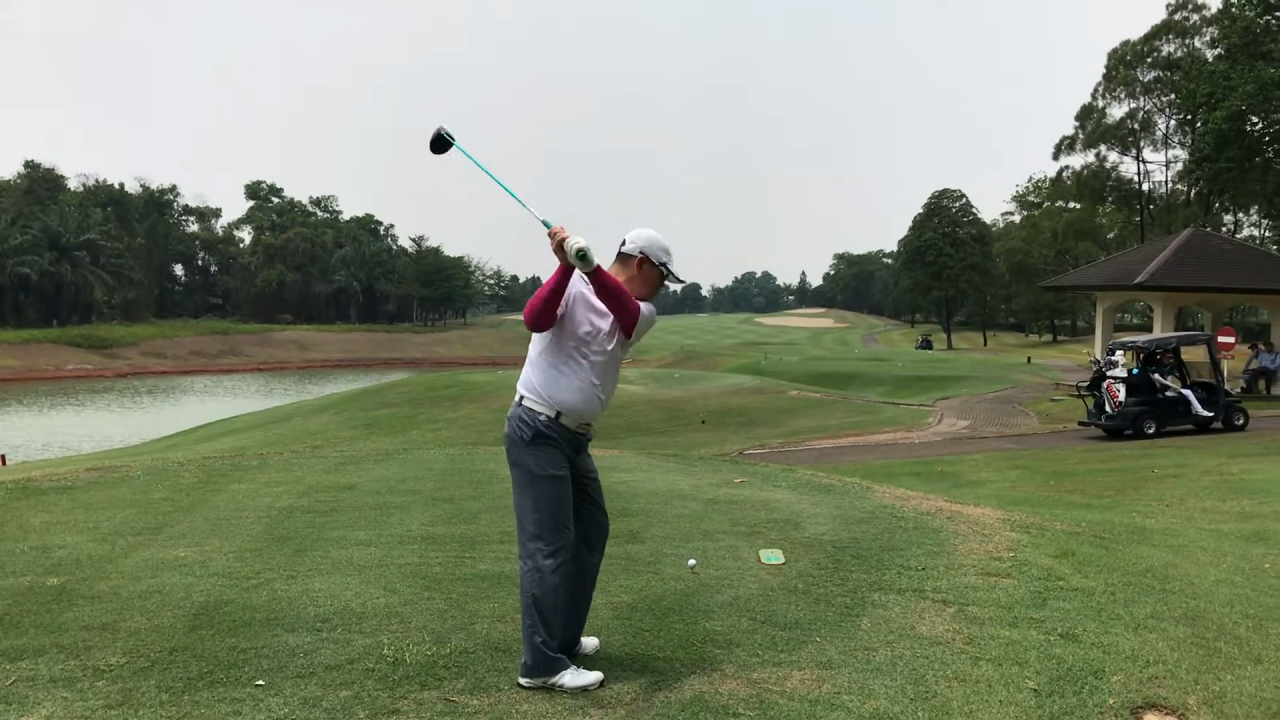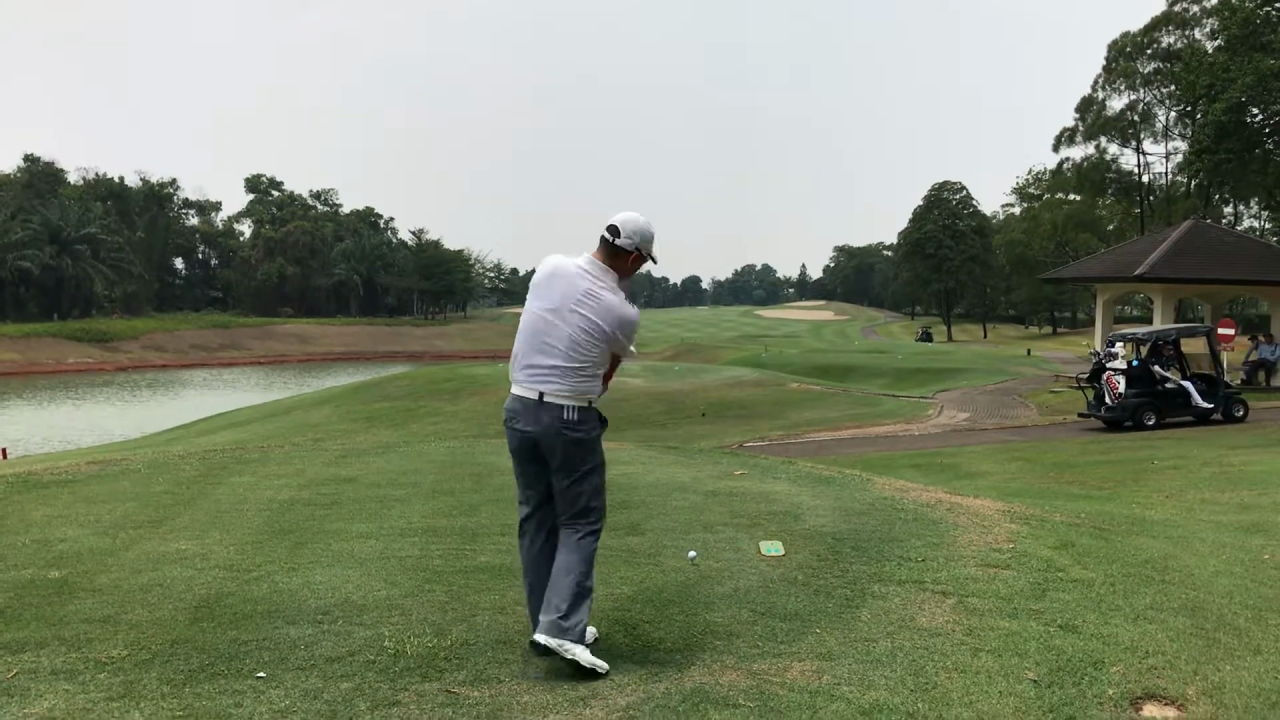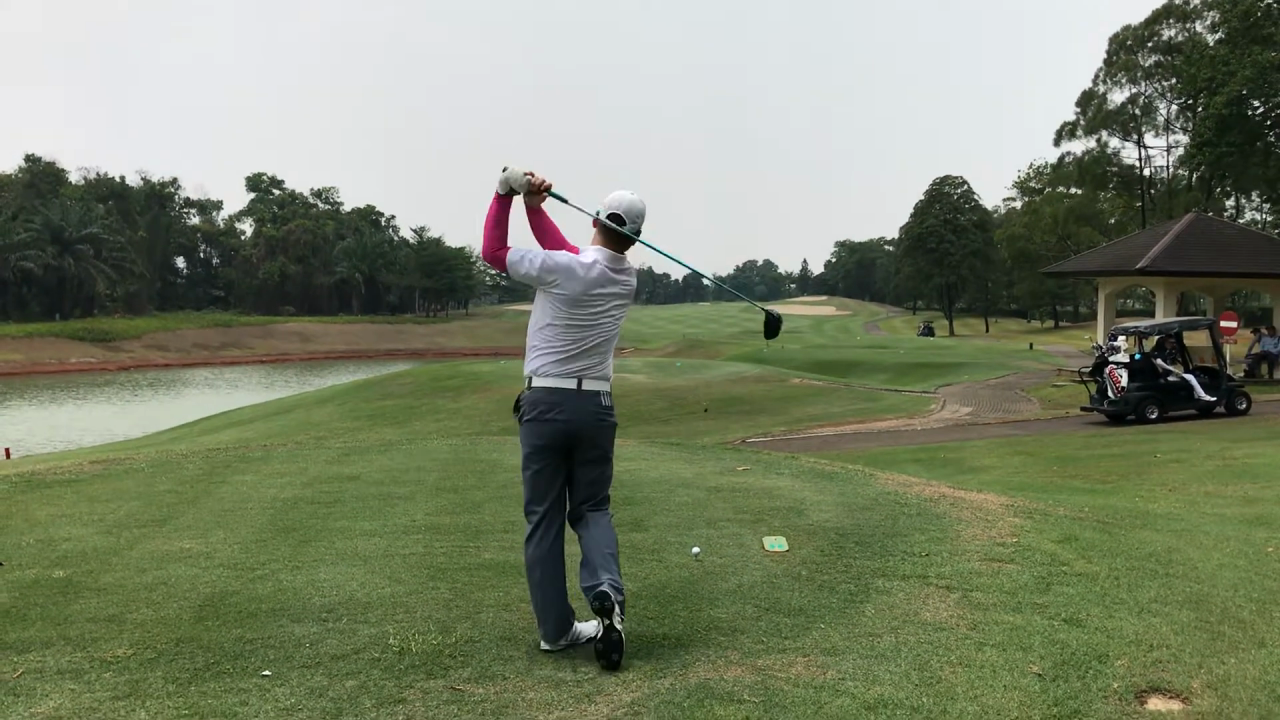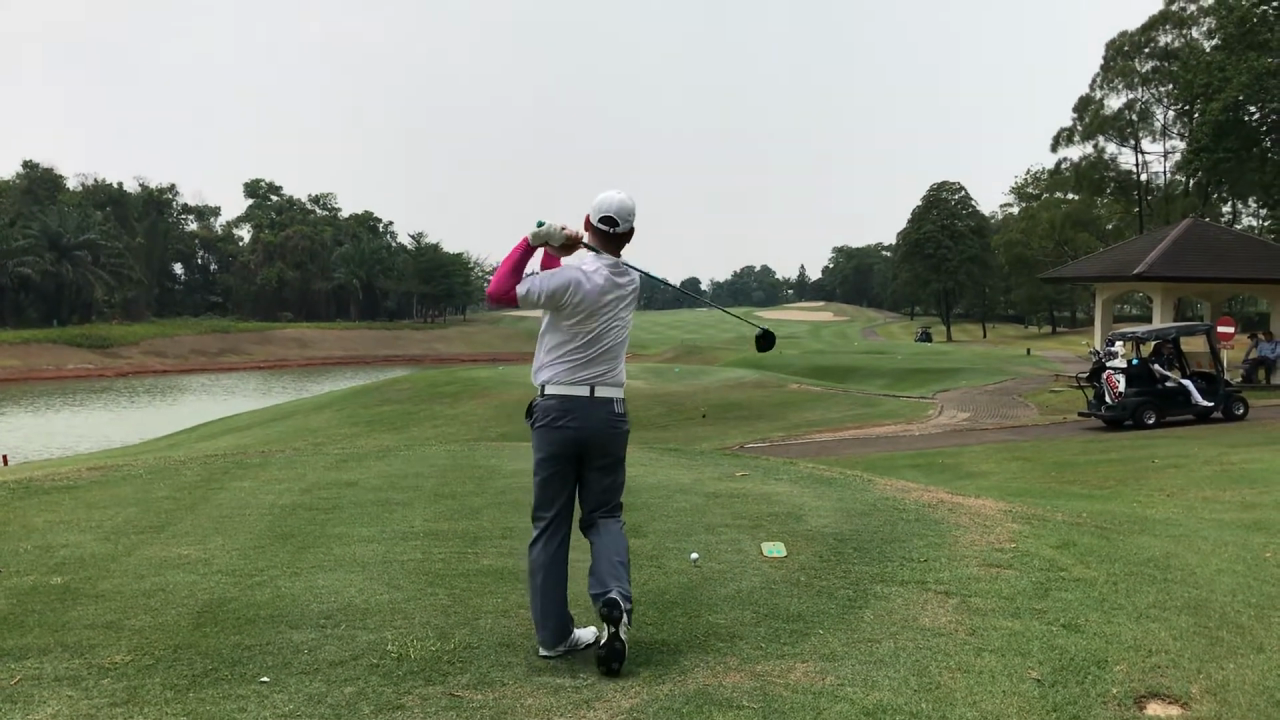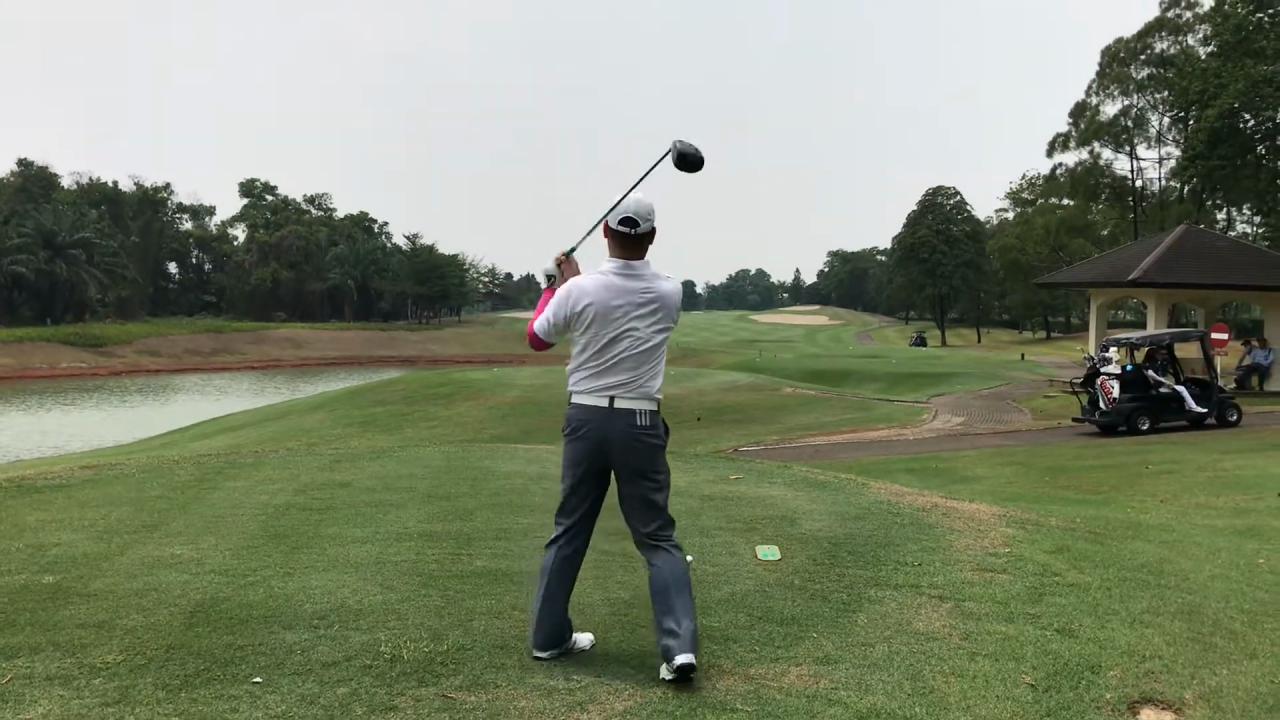
dt=0.4s
person 1, frame 1
left shoulder: (642, 311)
right shoulder: (573, 286)
left elbow: (626, 314)
right elbow: (535, 319)
left wrist: (588, 261)
right wrist: (567, 266)
left hip: (569, 436)
right hip: (537, 431)
left knee: (590, 535)
right knee: (548, 543)
left ankle: (562, 638)
right ankle: (542, 663)
person 1, frame 2
left shoulder: (552, 268)
right shoulder: (624, 315)
left hip: (520, 410)
right hip: (570, 420)
left knee: (536, 520)
right knee: (580, 523)
left ankle: (549, 624)
right ankle: (559, 626)
person 1, frame 3
left shoulder: (565, 267)
right shoulder: (628, 278)
left elbow: (491, 253)
left wrist: (507, 193)
right wrist: (536, 204)
left hip: (544, 403)
right hip: (595, 406)
left knee: (543, 518)
right knee: (592, 507)
left ankle: (556, 627)
right ankle: (606, 594)
person 1, frame 4
left shoulder: (571, 280)
right shoulder: (632, 280)
left elbow: (499, 292)
left wrist: (535, 241)
right wrist: (551, 251)
left hip: (556, 411)
right hip: (608, 413)
left knee: (550, 525)
right knee: (604, 517)
left ankle: (554, 634)
right ankle: (614, 601)
person 1, frame 5
left shoulder: (578, 290)
right shoulder: (670, 292)
left elbow: (536, 339)
left wrist: (554, 285)
left hip: (585, 420)
right hip: (640, 424)
left knee: (569, 532)
right knee: (656, 537)
left ankle: (549, 636)
right ankle: (679, 646)
